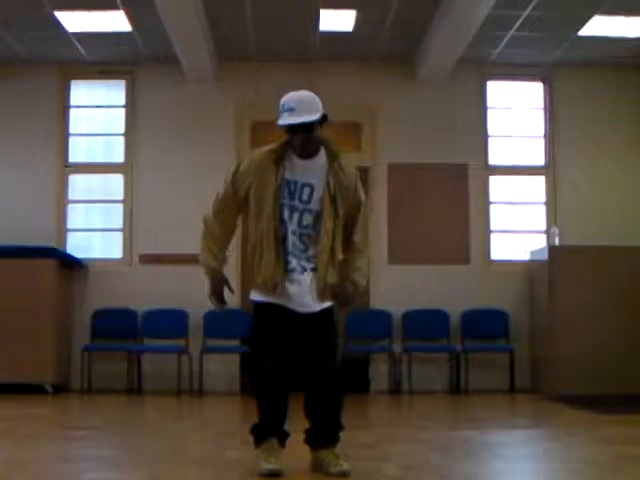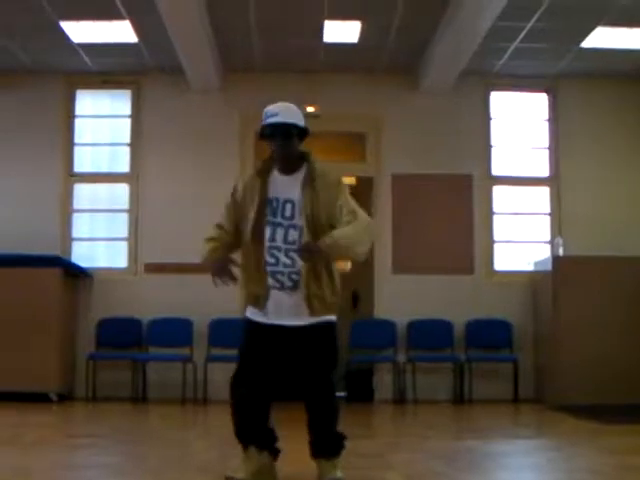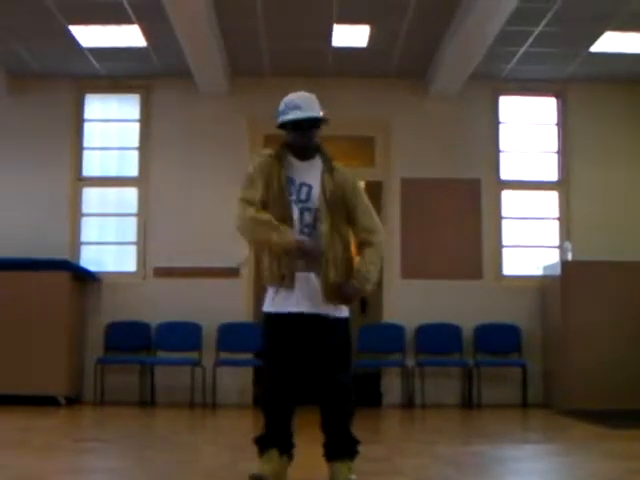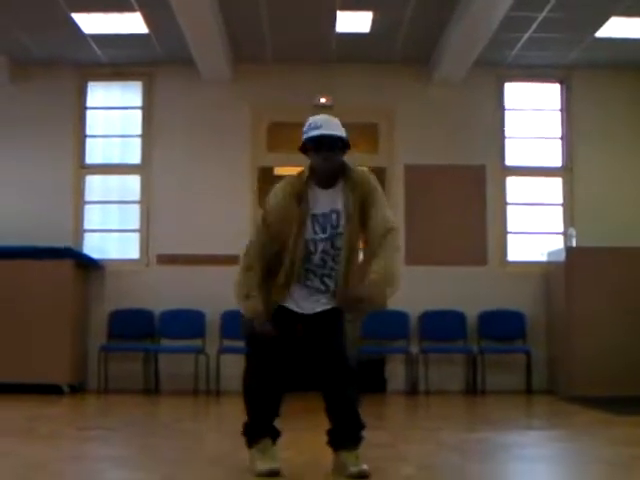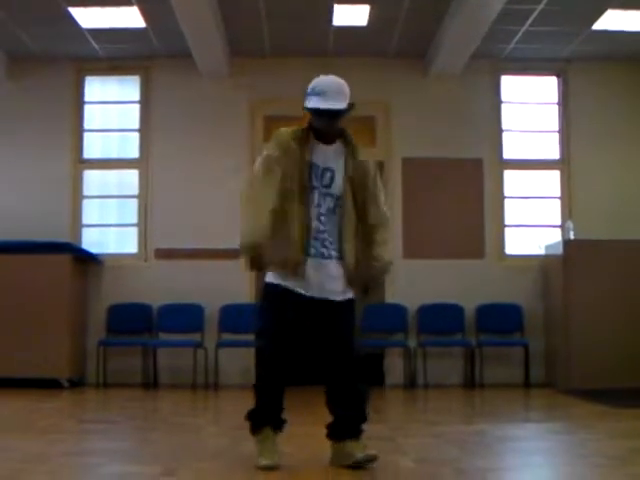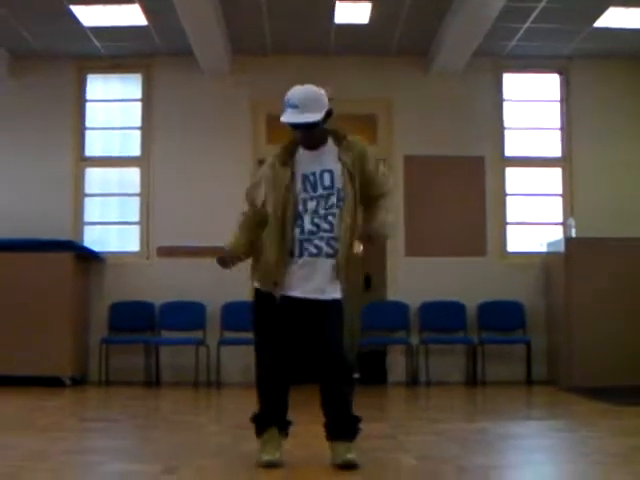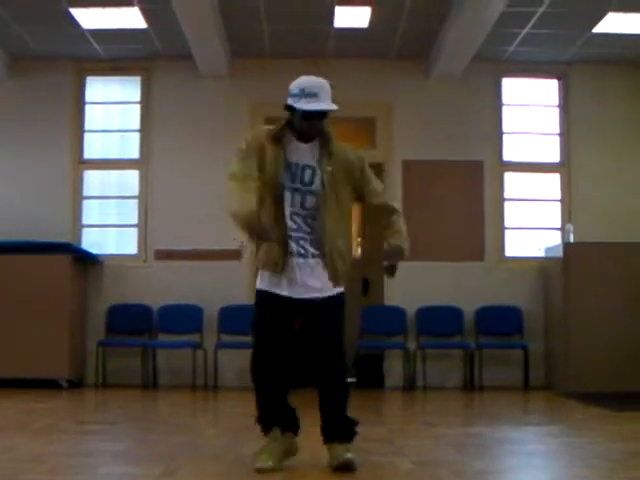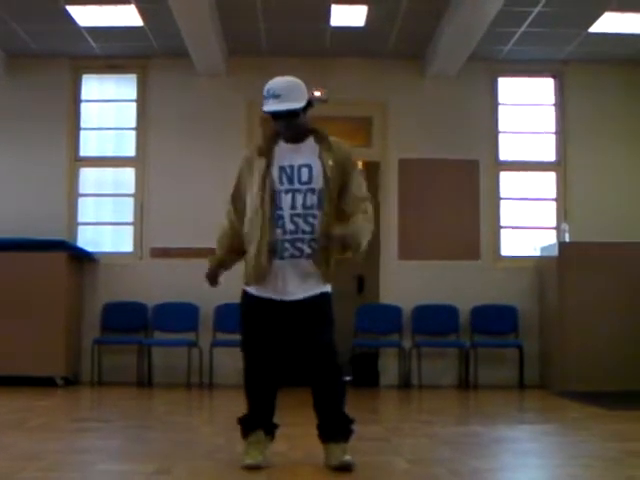
dt=0.4s
person 1, frame 1
left shoulder: (342, 173)
right shoulder: (259, 166)
left elbow: (356, 232)
right elbow: (222, 214)
left wrist: (354, 279)
right wrist: (214, 269)
left hip: (319, 297)
right hip: (271, 294)
left knee: (325, 377)
right knee: (270, 375)
left ankle: (324, 448)
right ankle: (270, 447)
person 1, frame 2
left shoulder: (326, 184)
right shoulder: (251, 186)
left elbow: (360, 228)
right elbow: (225, 229)
left wrist: (327, 245)
right wrist: (216, 257)
left hip: (314, 313)
right hip: (263, 313)
left knee: (319, 393)
right knee: (247, 389)
person 1, frame 3
left shoulder: (340, 178)
right shoulder: (266, 167)
left elbow: (370, 232)
right elbow: (249, 214)
left wrist: (362, 280)
right wrist: (291, 242)
left hip: (329, 303)
right hip: (282, 302)
left knee: (335, 388)
right knee: (278, 387)
person 1, frame 4
left shoulder: (363, 185)
right shoulder: (285, 195)
left elbow: (384, 239)
right elbow: (256, 255)
left wrist: (372, 290)
right wrist: (253, 311)
left hip: (328, 303)
right hip: (280, 301)
left knee: (339, 375)
right knee: (262, 375)
left ankle: (346, 450)
right ankle: (262, 446)
person 1, frame 5
left shoulder: (358, 162)
right shoulder: (285, 146)
left elbow: (374, 218)
right elbow: (259, 192)
left wrist: (376, 263)
right wrist: (256, 241)
left hip: (338, 284)
right hip: (286, 280)
left knee: (345, 364)
right knee: (272, 360)
left ankle: (347, 441)
right ankle: (267, 436)
person 1, frame 6
left shoulder: (354, 154)
right shoulder: (278, 164)
left elbow: (382, 195)
right elbow: (256, 215)
left wrist: (375, 225)
right wrist: (236, 249)
left hip: (325, 285)
right hip: (275, 283)
left knee: (332, 361)
right knee: (271, 363)
left ankle: (341, 439)
right ankle: (271, 435)
person 1, frame 7
left shoulder: (342, 158)
right shoulder: (264, 144)
left elbow: (379, 198)
right elbow: (241, 182)
left wrist: (396, 242)
right wrist: (253, 217)
left hip: (325, 281)
right hip: (274, 280)
left knee: (331, 363)
right knee: (267, 361)
left ankle: (338, 442)
right ankle: (279, 435)
person 1, frame 8
left shoulder: (336, 154)
right shoulder: (257, 159)
left elbow: (358, 202)
right elbow: (237, 216)
left wrist: (354, 233)
right wrist: (219, 258)
left hip: (312, 282)
right hip: (263, 282)
left knee: (324, 363)
right knee: (260, 366)
left ankle: (335, 440)
right ankle: (258, 438)
